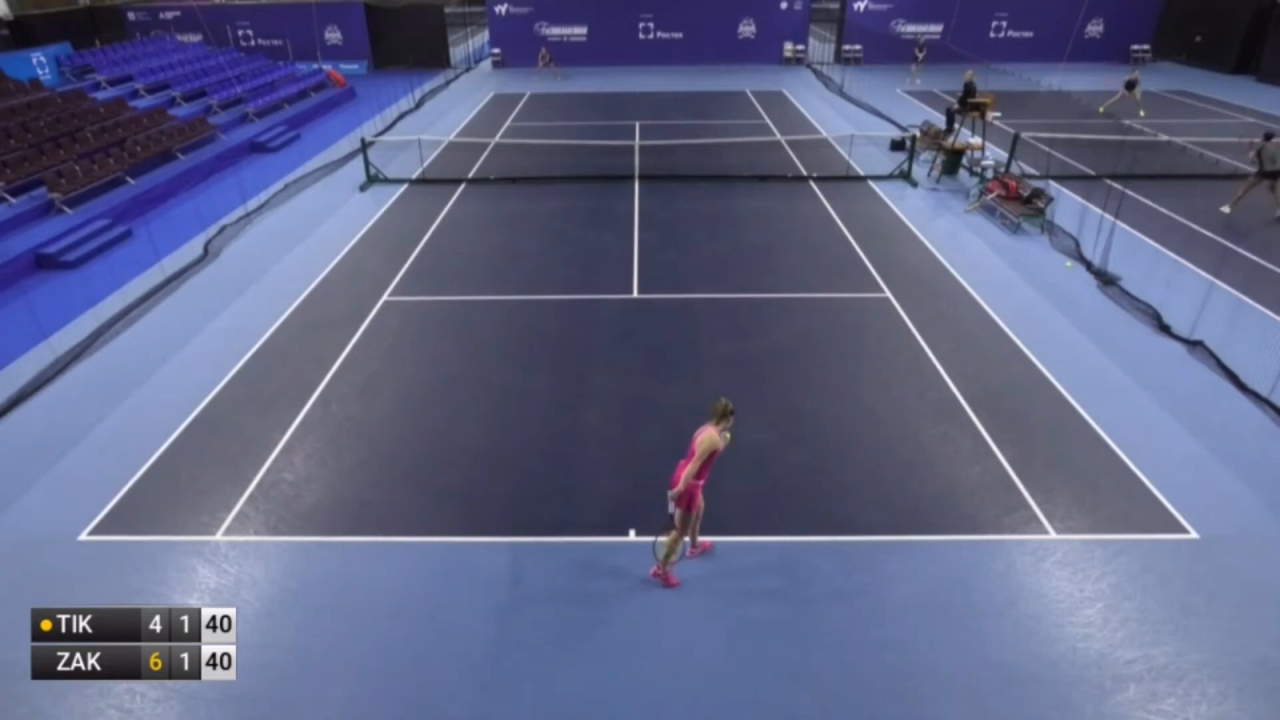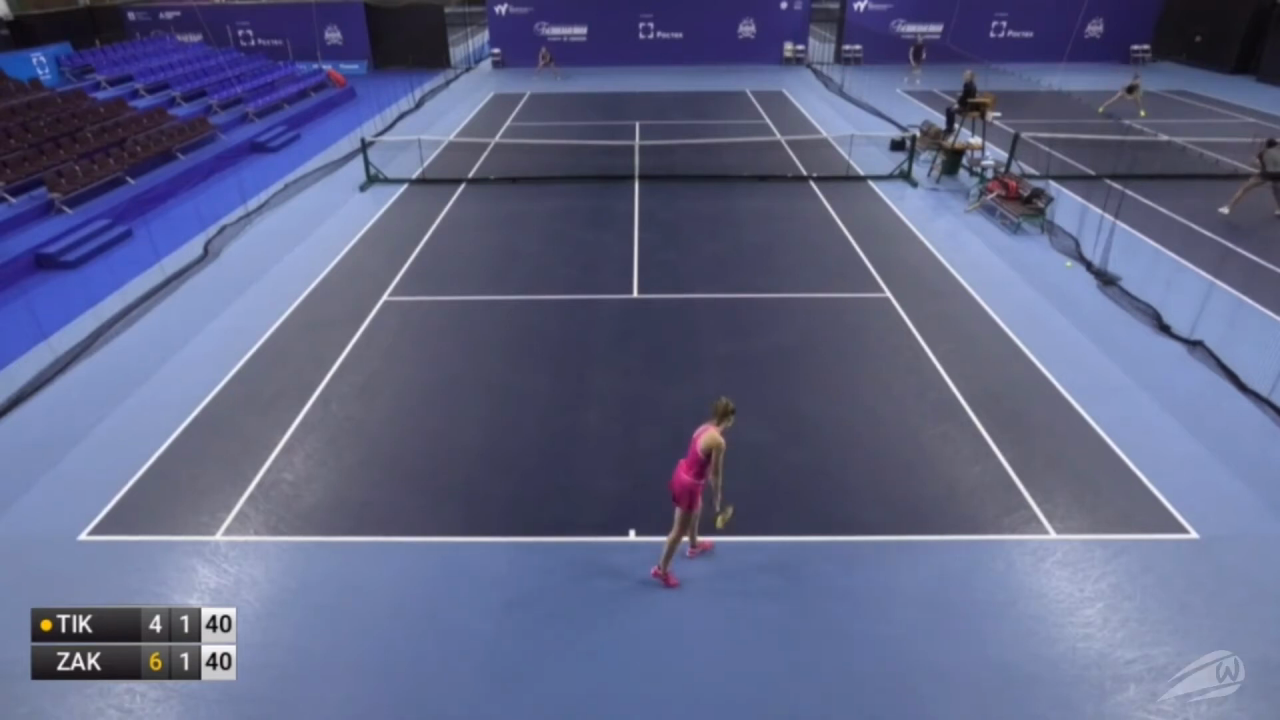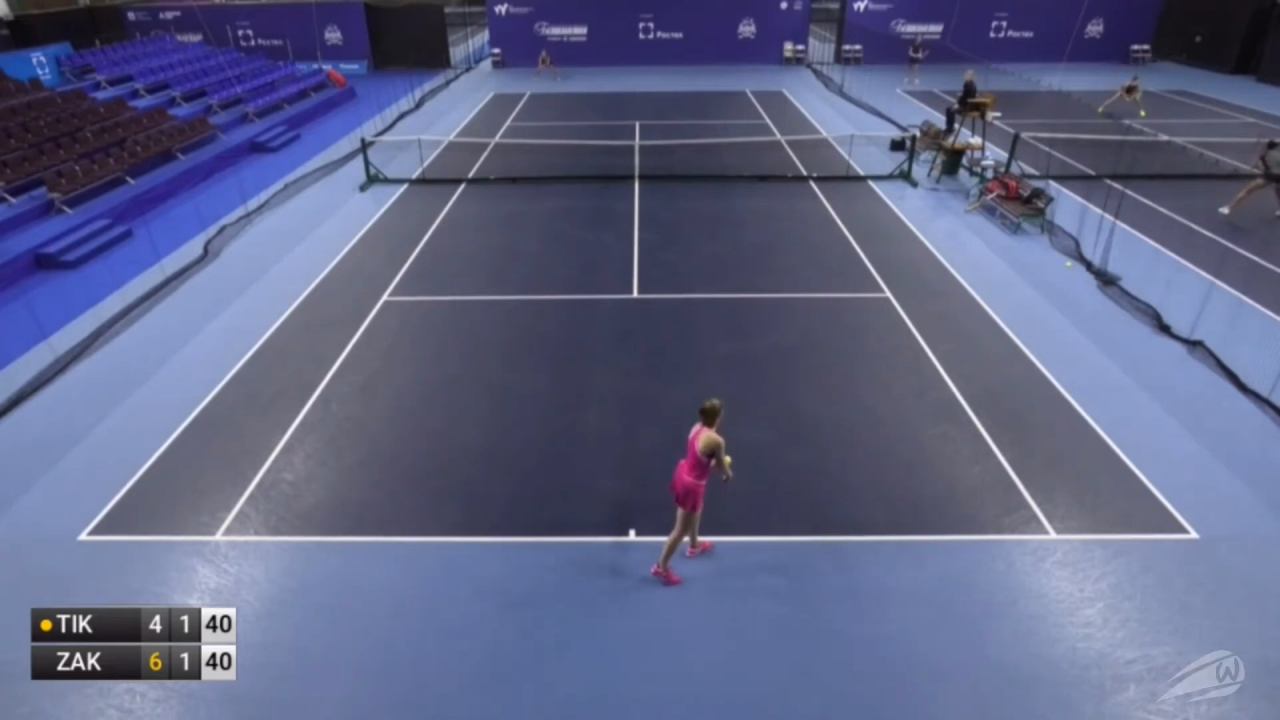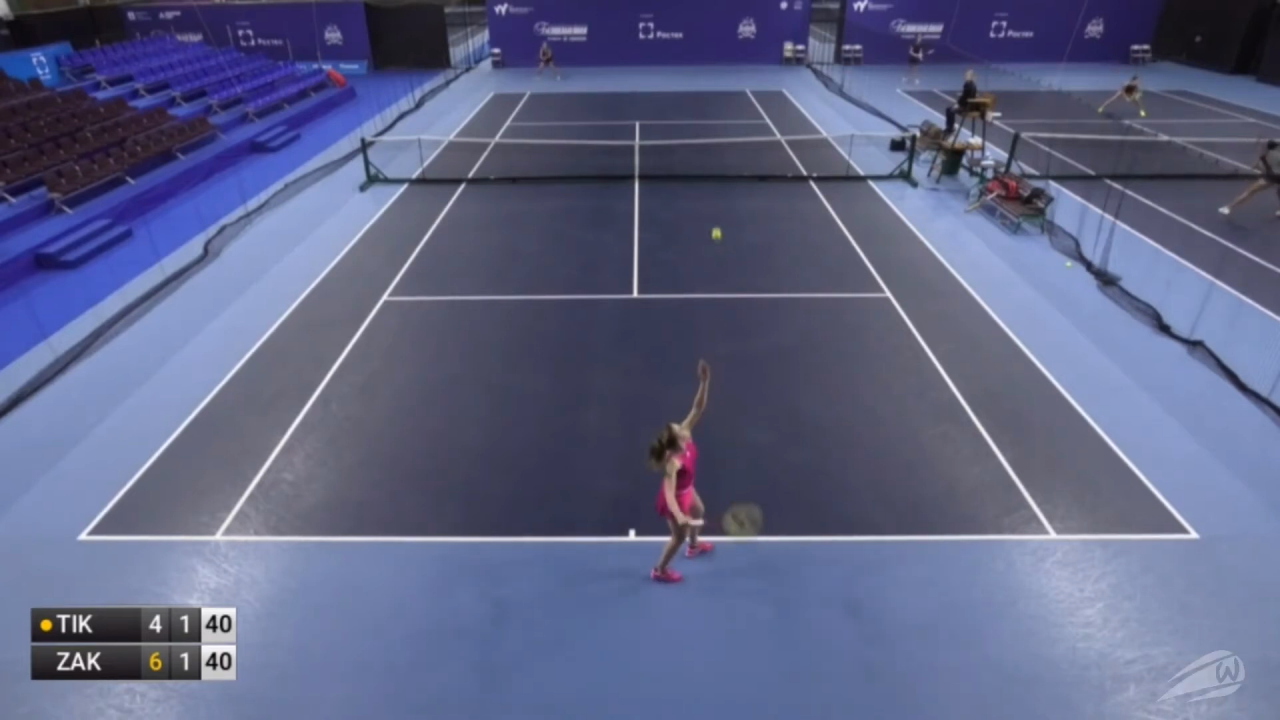
dt=1s
person 1, frame 1
left shoulder: (707, 428)
right shoulder: (713, 438)
right elbow: (695, 462)
left wrist: (721, 447)
right wrist: (680, 487)
left hip: (686, 478)
right hip: (688, 483)
left knee: (699, 509)
right knee: (680, 530)
left ankle: (695, 546)
right ankle: (661, 569)
person 1, frame 2
left shoulder: (705, 427)
right shoulder: (718, 441)
right elbow: (716, 473)
left wrist: (708, 472)
right wrist: (717, 497)
left hip: (682, 473)
right hip: (688, 484)
left knee: (696, 510)
right knee: (679, 530)
left ankle: (694, 546)
right ankle: (661, 569)
person 1, frame 3
left shoulder: (698, 427)
right shoulder: (716, 441)
right elbow: (721, 465)
left wrist: (712, 461)
right wrist: (728, 475)
left hip: (683, 473)
right hip: (691, 486)
left knee: (696, 513)
right knee: (681, 530)
left ankle: (694, 545)
right ankle: (661, 567)
person 1, frame 4
left shoulder: (685, 434)
right shoulder: (673, 463)
left elbow: (698, 408)
right elbow: (669, 495)
left wrist: (705, 380)
right wrist: (679, 517)
left hip: (686, 490)
right hip: (677, 498)
left knee: (699, 512)
right knee: (679, 537)
left ankle: (694, 545)
right ankle: (659, 570)
